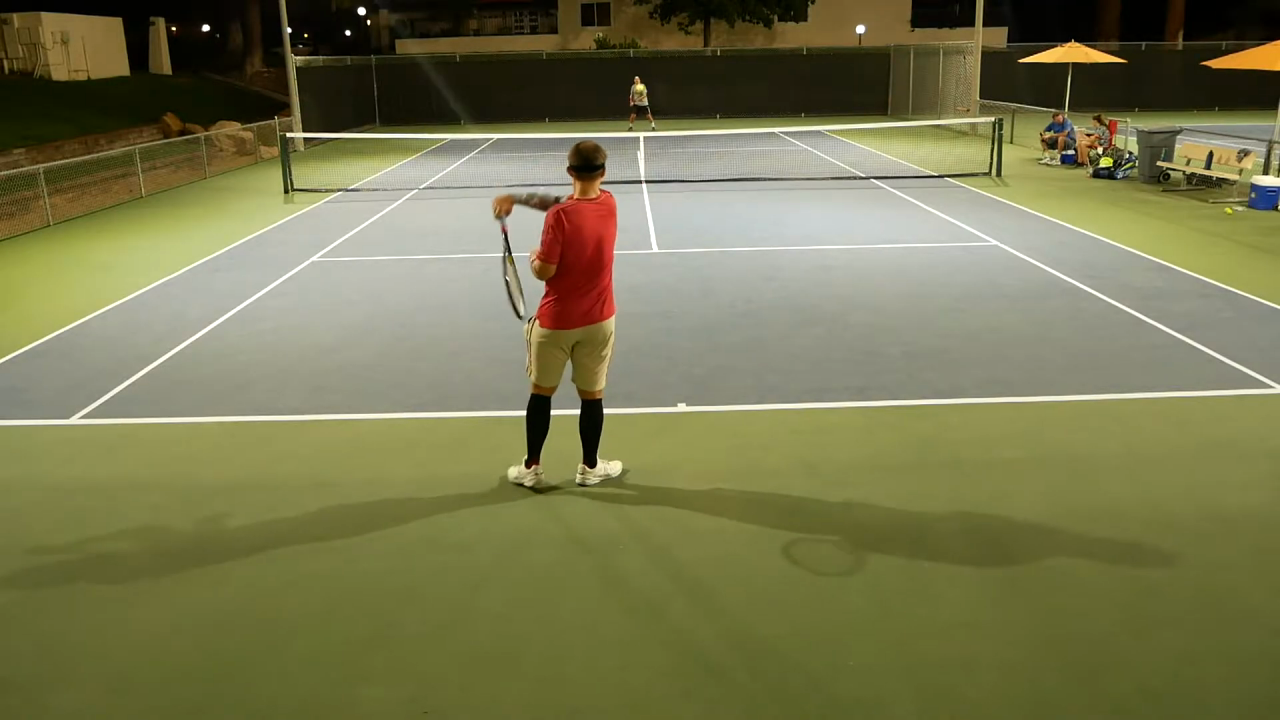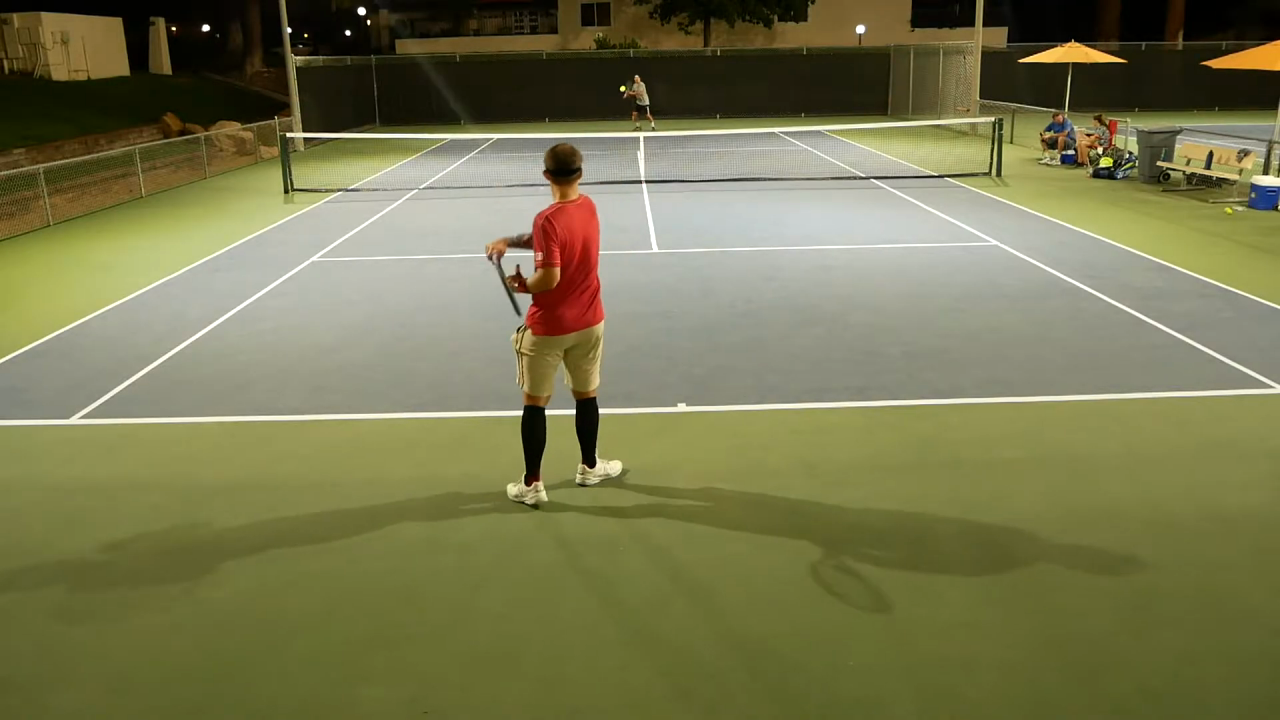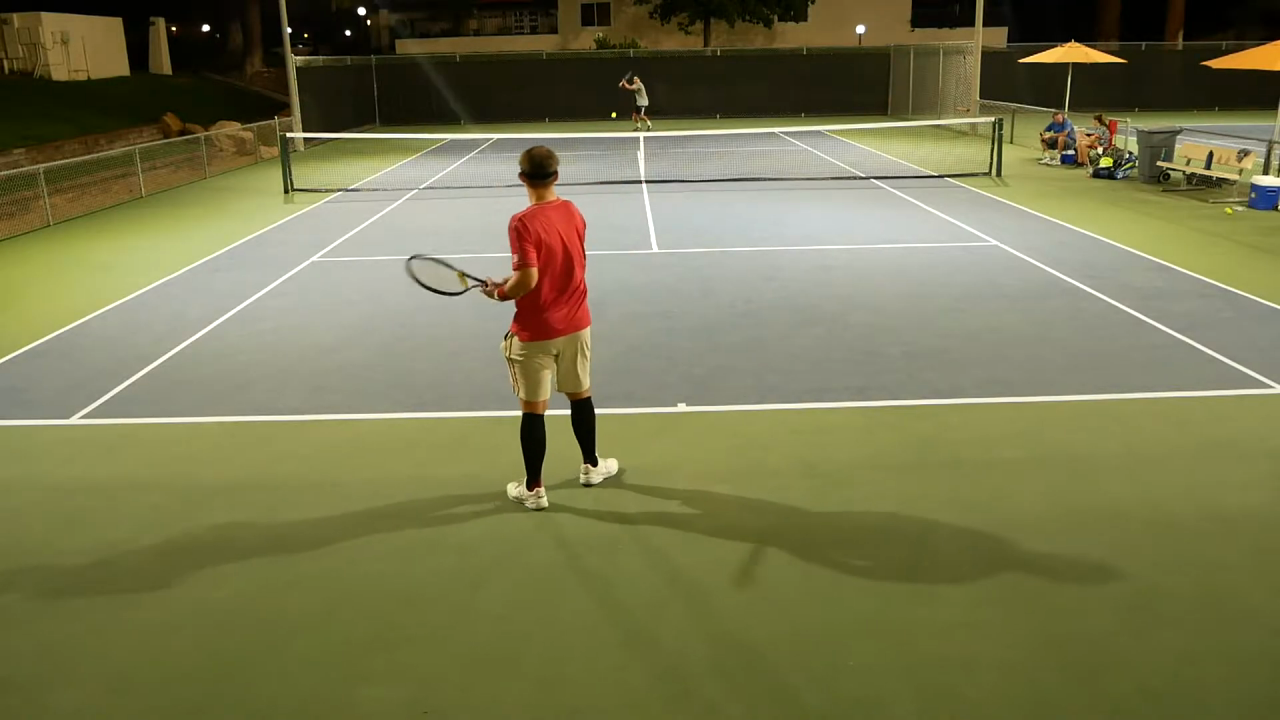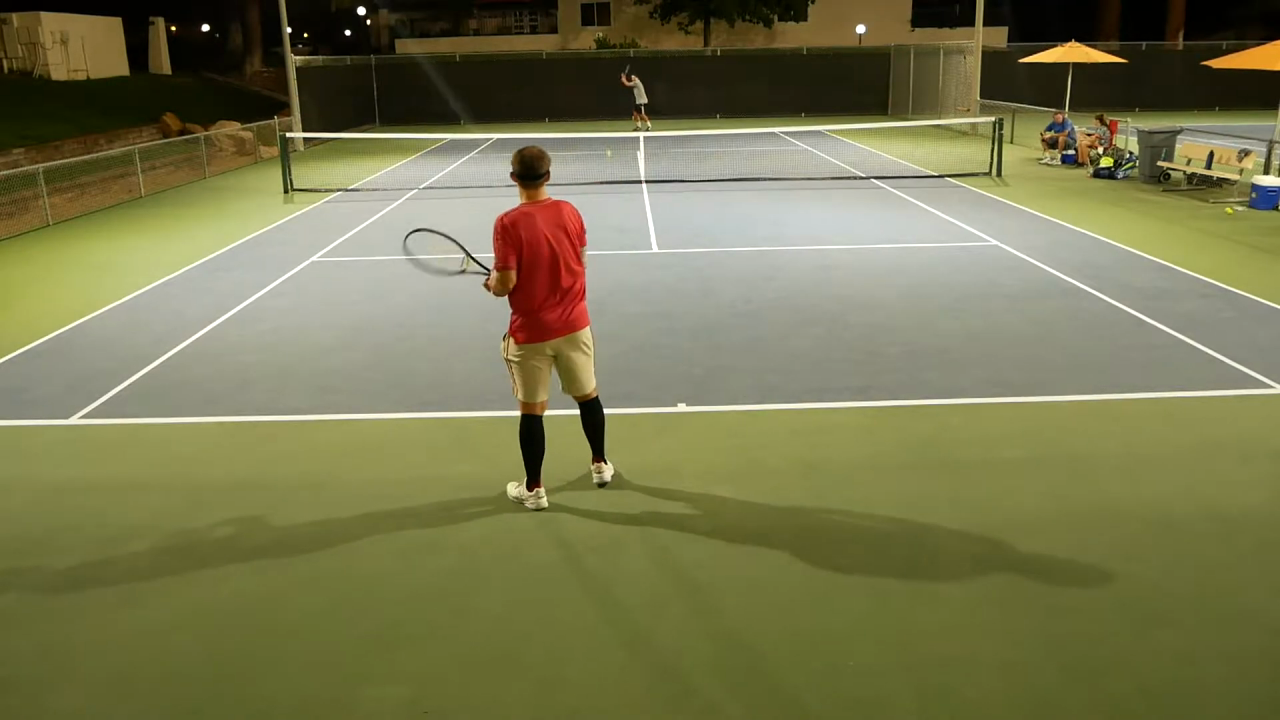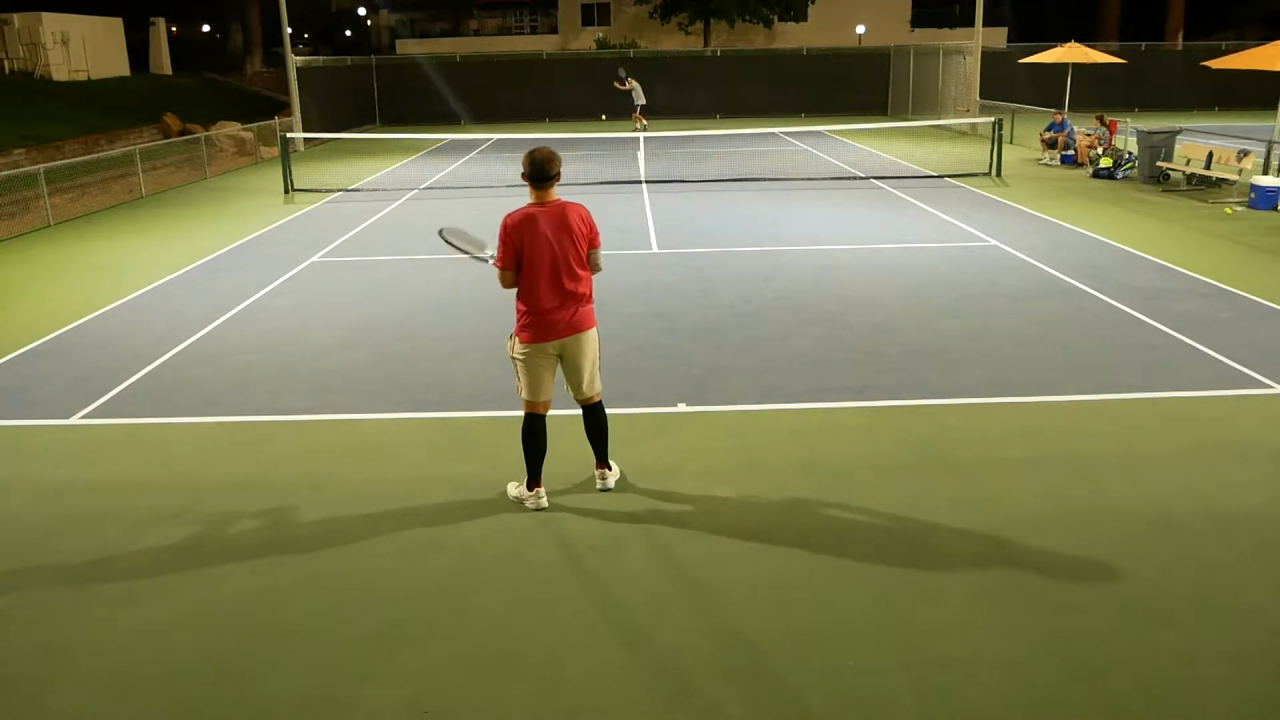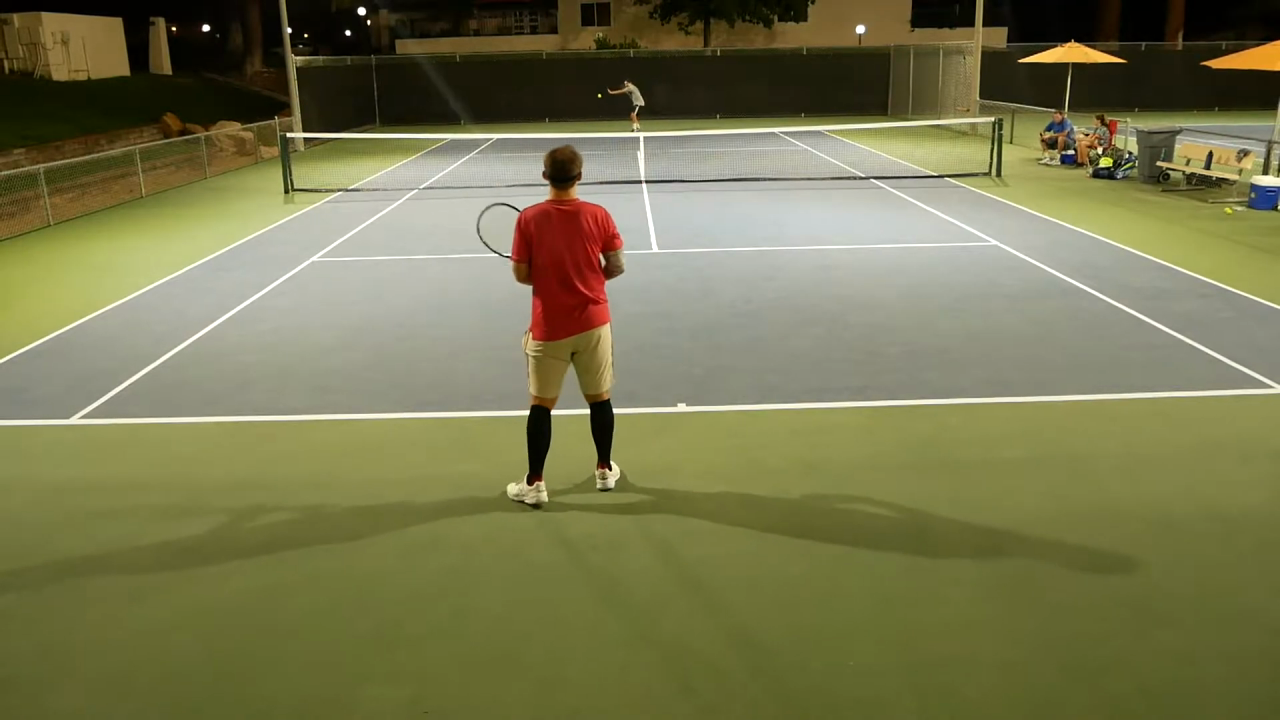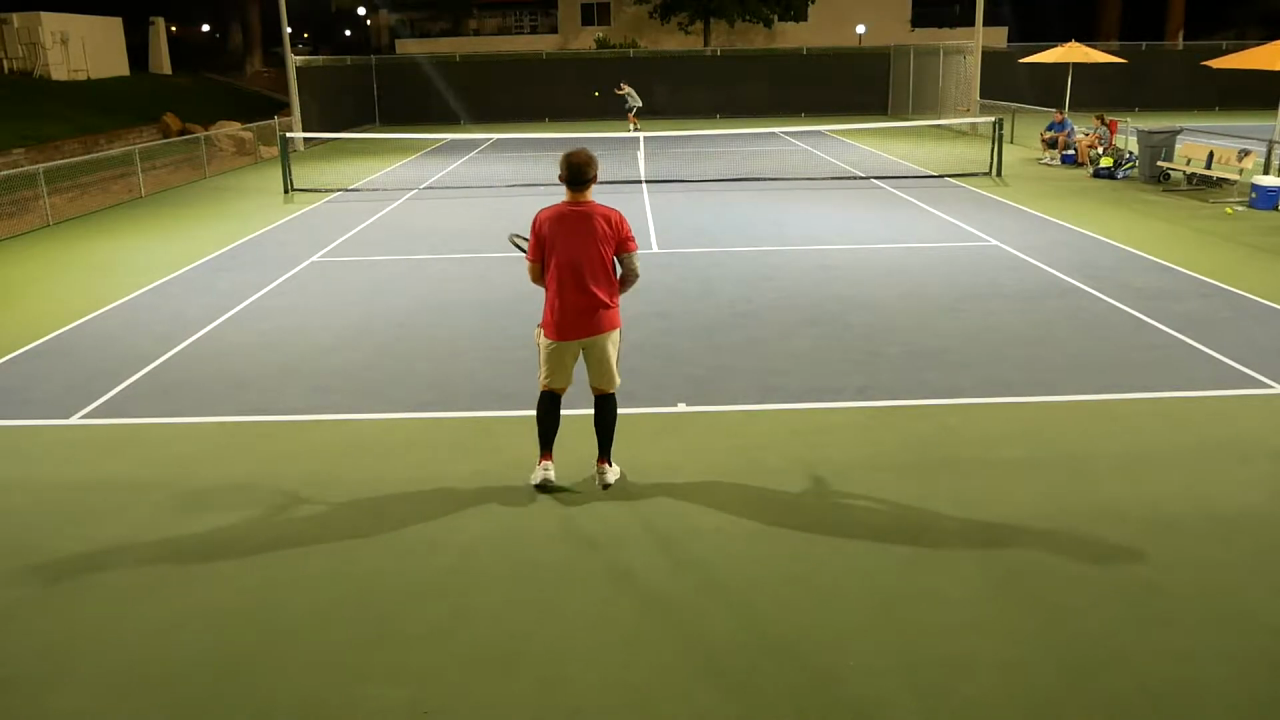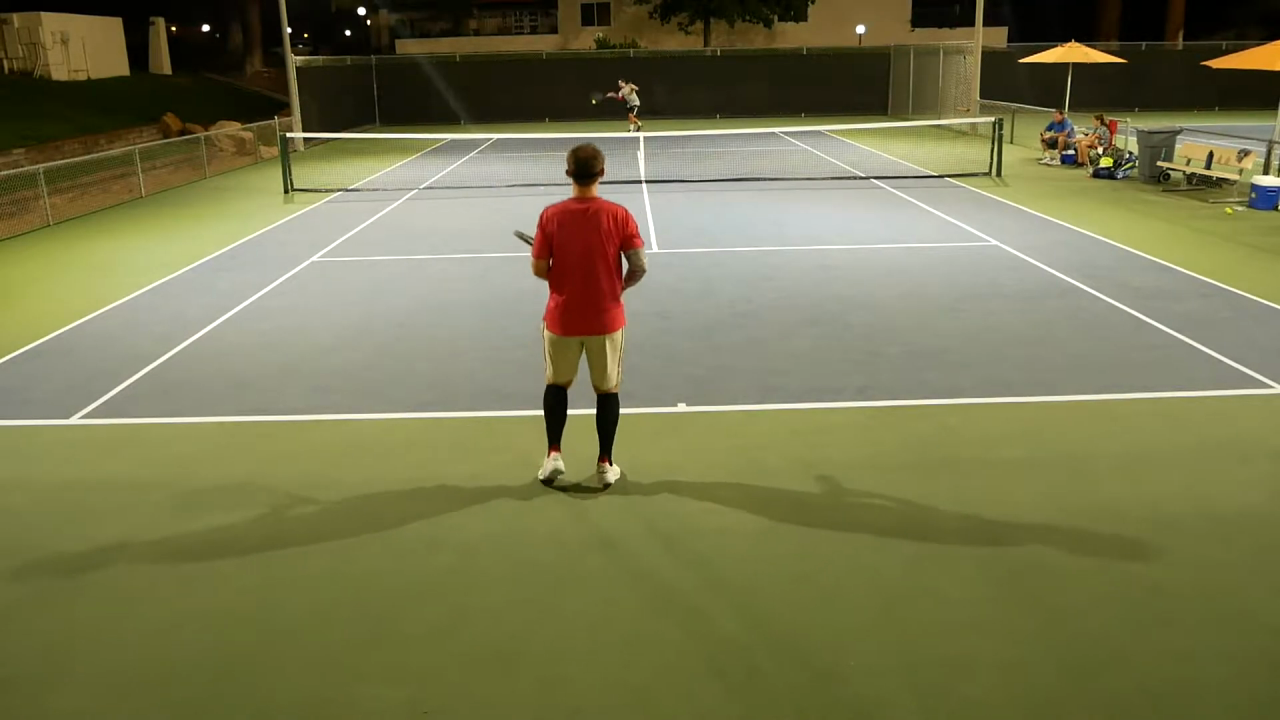
dt=0.2s
person 1, frame 1
left shoulder: (561, 215)
right shoulder: (609, 203)
left elbow: (544, 272)
left wrist: (536, 263)
right wrist: (517, 198)
left hip: (557, 320)
right hip: (598, 319)
left knee: (541, 392)
right knee: (592, 395)
left ankle: (532, 466)
right ankle: (589, 467)
person 1, frame 2
left shoulder: (548, 219)
right shoulder: (588, 206)
left elbow: (550, 279)
left wrist: (522, 283)
right wrist: (510, 241)
left hip: (548, 327)
right hip: (589, 322)
left knee: (535, 403)
right knee: (586, 395)
left ankle: (532, 483)
right ankle: (589, 466)
person 1, frame 3
left shoulder: (522, 223)
right shoulder: (573, 212)
left elbow: (526, 281)
left wrist: (500, 291)
left hip: (534, 331)
right hip: (576, 324)
left knee: (533, 408)
right knee: (580, 395)
left ankle: (534, 488)
right ankle: (591, 465)
person 1, frame 4
left shoulder: (508, 223)
right shoulder: (569, 212)
left elbow: (506, 284)
left wrist: (492, 285)
left hip: (530, 332)
right hip: (574, 324)
left knee: (532, 409)
right knee: (588, 395)
left ankle: (534, 488)
right ankle: (600, 464)
person 1, frame 5
left shoulder: (513, 223)
right shoulder: (580, 214)
left elbow: (507, 281)
right elbow: (596, 266)
left hip: (535, 331)
right hip: (580, 325)
left knee: (535, 409)
right knee: (591, 399)
left ankle: (534, 488)
right ankle: (604, 469)
person 1, frame 6
left shoulder: (529, 218)
right shoulder: (598, 216)
left elbow: (521, 275)
right elbow: (617, 267)
left hip: (548, 328)
right hip: (593, 323)
left knee: (541, 404)
right knee: (599, 397)
left ankle: (534, 483)
right ankle: (604, 469)
person 1, frame 7
left shoulder: (544, 219)
right shoulder: (613, 219)
left elbow: (535, 275)
right elbow: (632, 272)
left hip: (558, 325)
right hip: (603, 323)
left knee: (551, 391)
right knee: (605, 392)
left ankle: (545, 461)
right ankle: (604, 465)
person 1, frame 8
left shoulder: (551, 215)
right shoulder: (620, 215)
left elbow: (539, 269)
right elbow: (639, 268)
left hip: (561, 319)
right hip: (606, 320)
left knee: (557, 383)
right knee: (607, 389)
left ankle: (553, 454)
right ankle: (605, 464)
